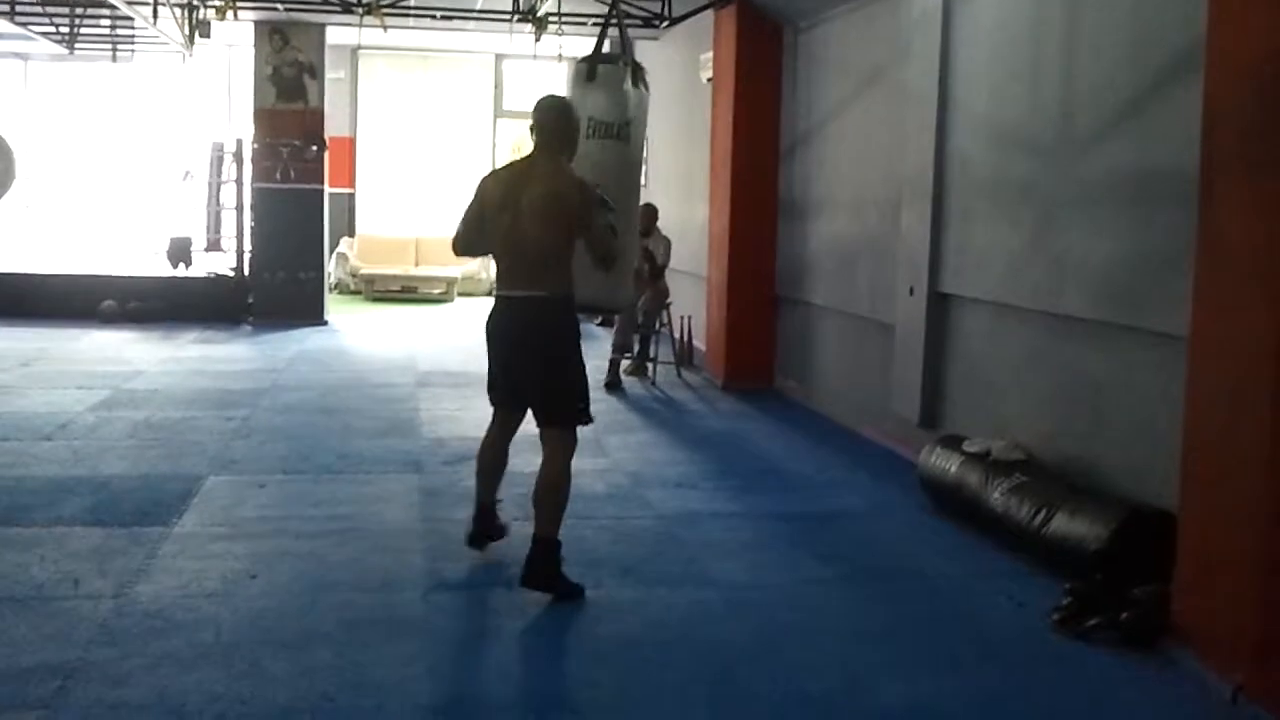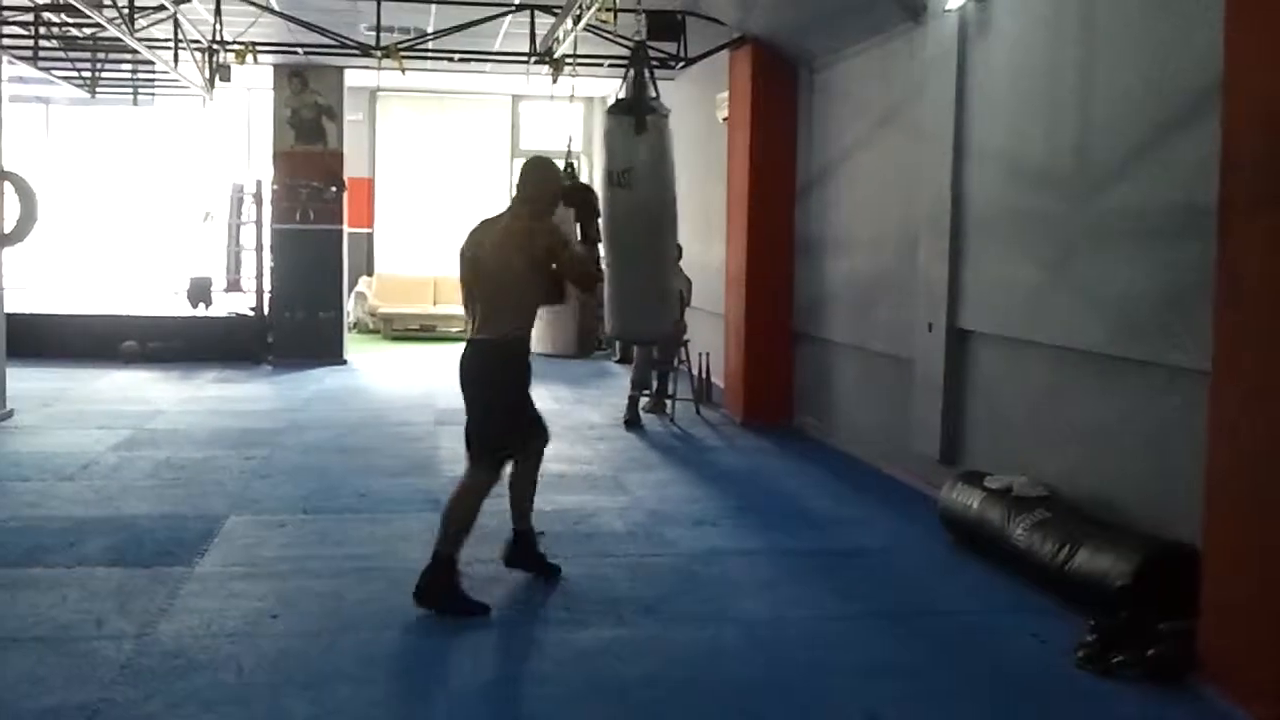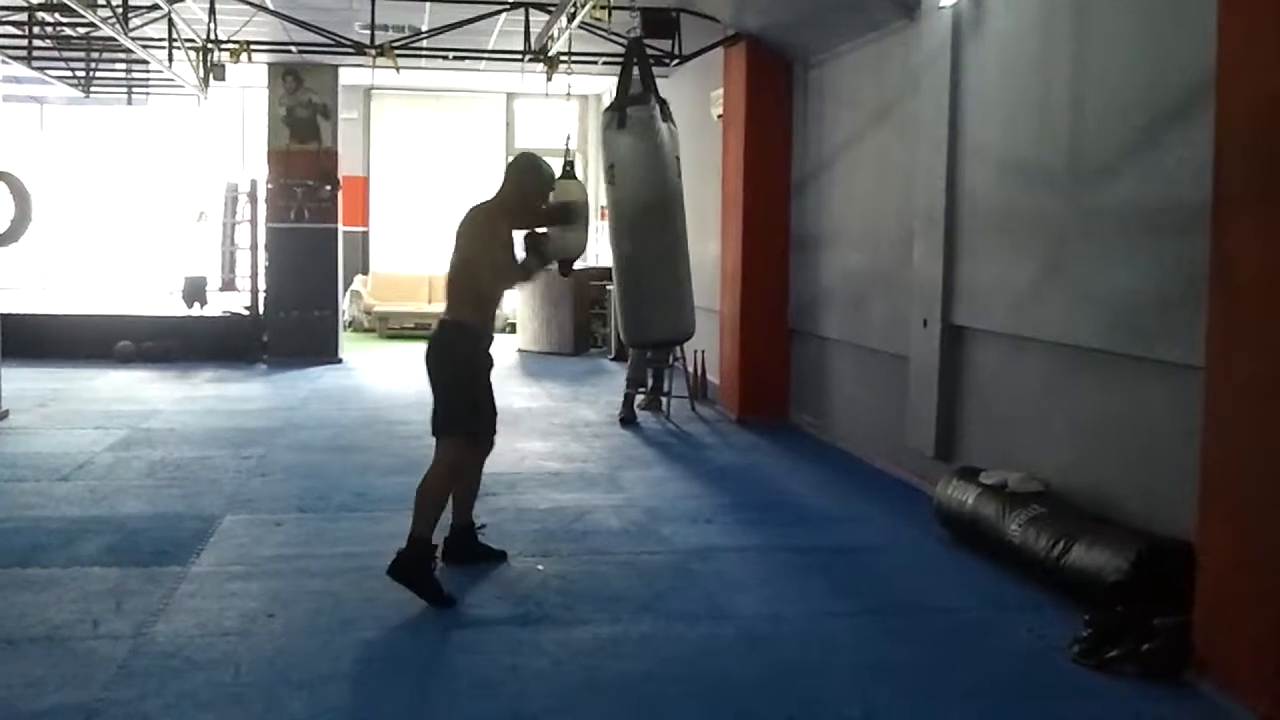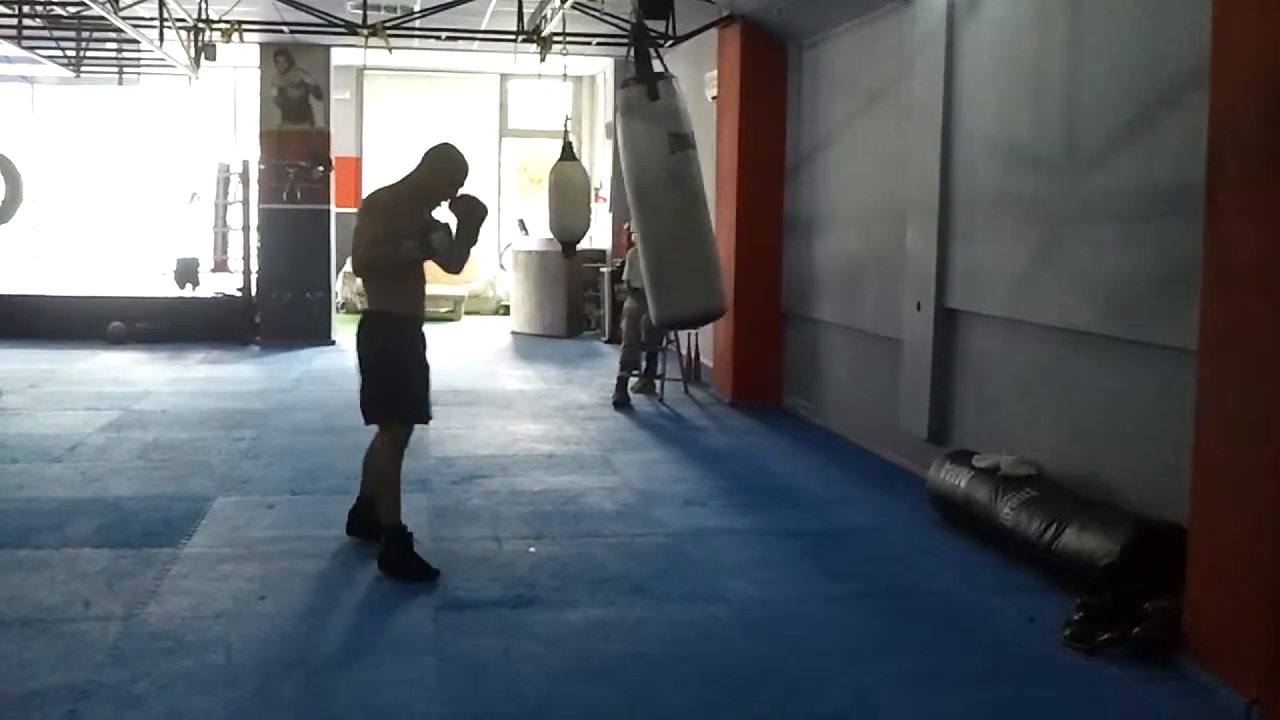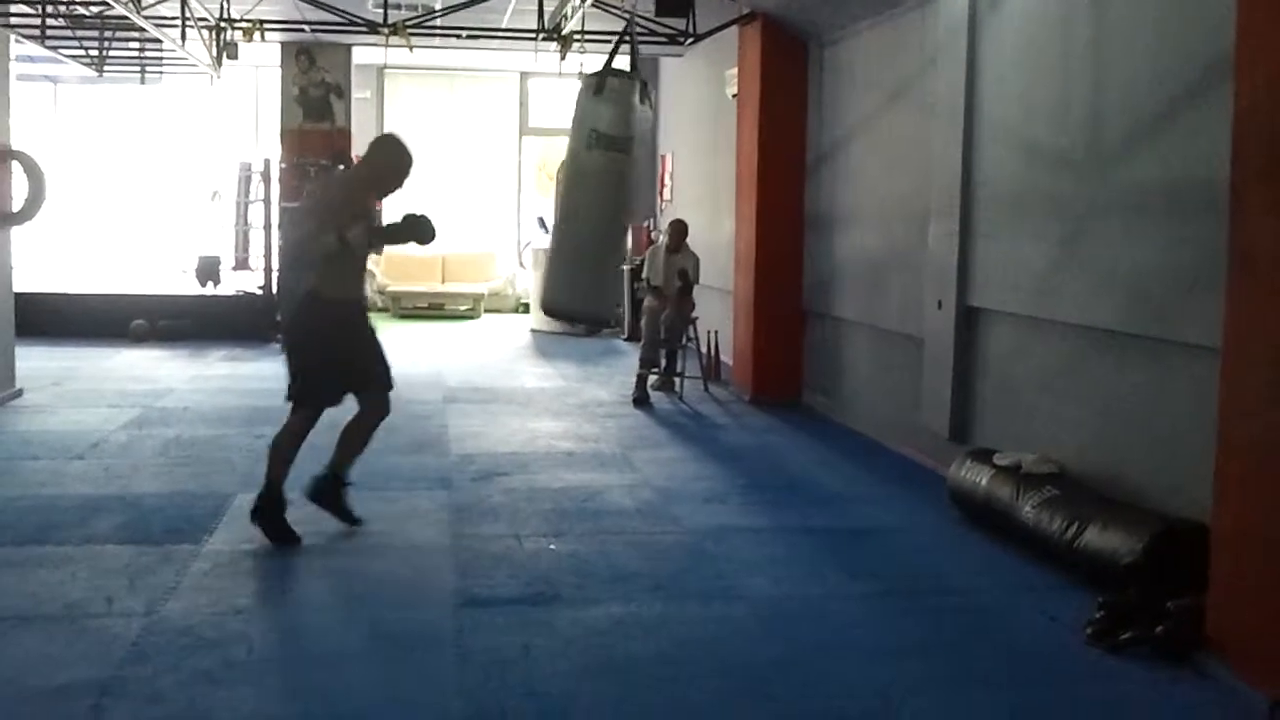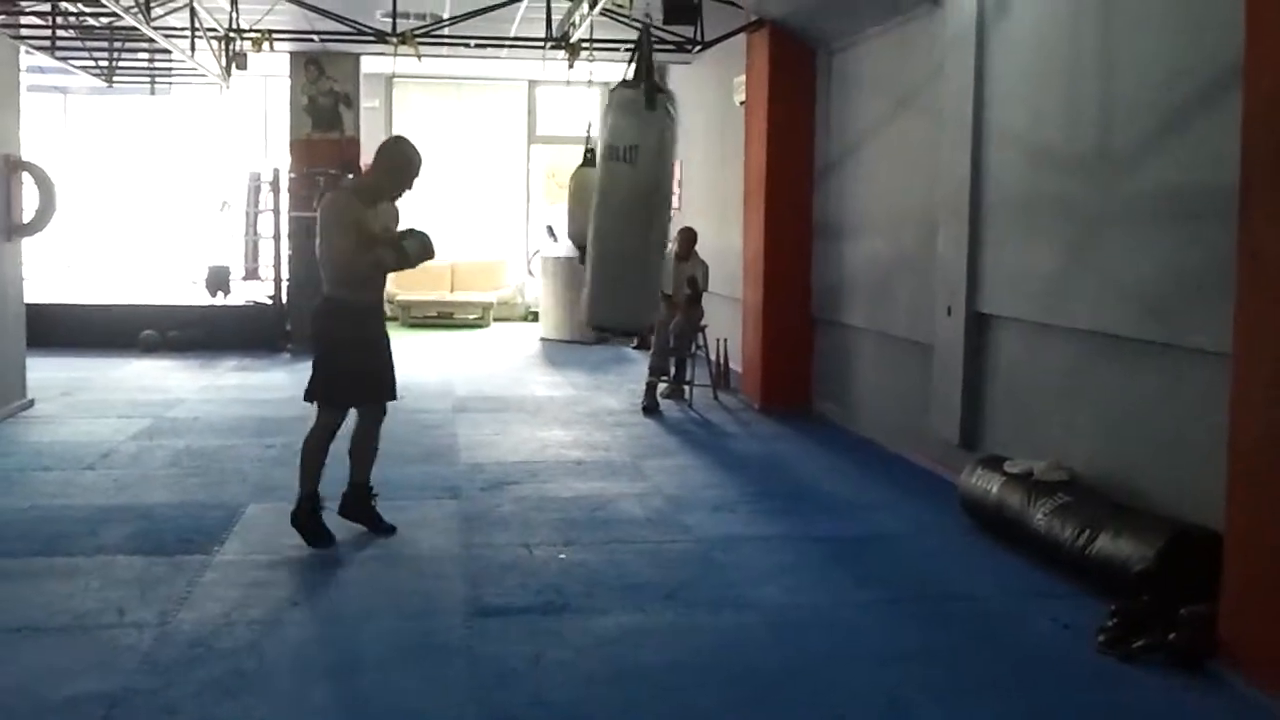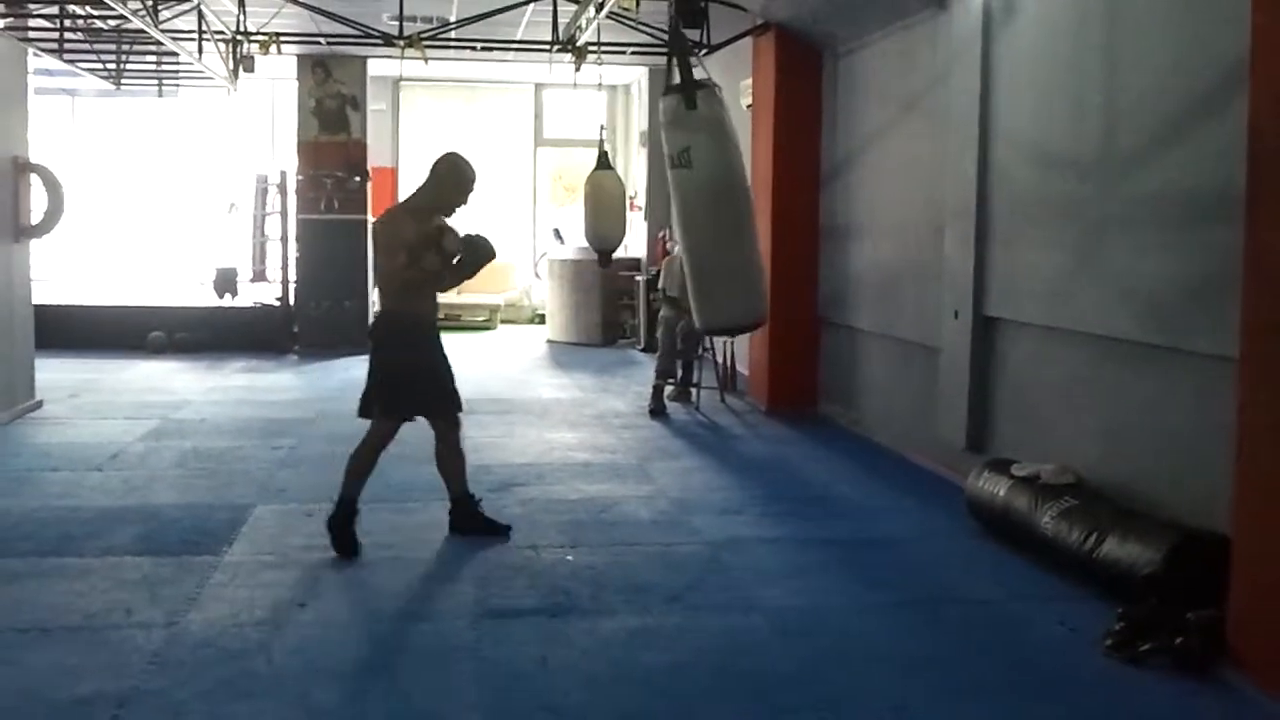
dt=0.7s
person 1, frame 1
left shoulder: (493, 182)
right shoulder: (572, 187)
left elbow: (463, 246)
right elbow: (605, 258)
right wrist: (602, 218)
left hip: (505, 315)
right hip: (549, 319)
left knee: (504, 419)
right knee: (558, 441)
left ankle: (483, 519)
right ankle: (542, 562)
person 1, frame 2
left shoulder: (482, 232)
right shoulder: (540, 230)
right elbow: (588, 281)
left hip: (480, 354)
right hip: (501, 358)
left knee: (533, 440)
right knee: (483, 471)
left ankle: (523, 543)
right ankle: (438, 578)
person 1, frame 3
left shoulder: (491, 216)
right shoulder: (491, 220)
right elbow: (491, 282)
left wrist: (551, 217)
right wrist: (535, 263)
left hip: (465, 345)
right hip: (458, 345)
left knee: (476, 441)
right knee: (455, 448)
left ankle: (461, 536)
right ankle: (415, 558)
person 1, frame 4
left shoulder: (418, 213)
right shoulder: (380, 205)
left elbow: (453, 264)
right elbow: (362, 264)
left wrist: (468, 227)
right wrist: (418, 246)
left hip: (407, 329)
right hip: (385, 330)
left knee: (396, 430)
right knee: (393, 433)
left ankle: (365, 513)
right ankle: (394, 546)
person 1, frame 5
left shoulder: (365, 201)
right shoulder: (325, 198)
right elbow: (292, 251)
left wrist: (405, 232)
right wrist: (351, 238)
left hip: (353, 316)
right hip: (318, 316)
left knee: (376, 405)
right knee: (305, 414)
left ankle: (330, 486)
right ankle: (268, 504)
person 1, frame 6
left shoulder: (387, 209)
right shoulder: (338, 205)
right elbow: (343, 267)
left wrist: (408, 252)
right wrist: (398, 255)
left hip: (371, 316)
right hip: (340, 317)
left knee: (374, 413)
right knee: (331, 416)
left ankle: (357, 497)
right ankle: (307, 507)
person 1, frame 7
left shoulder: (436, 224)
right shoulder: (394, 223)
right elbow: (398, 282)
left wrist: (472, 258)
right wrist: (439, 253)
left hip: (424, 334)
right hip: (396, 334)
left knee: (448, 424)
right knee: (383, 429)
left ankle: (463, 510)
right ankle: (343, 514)
